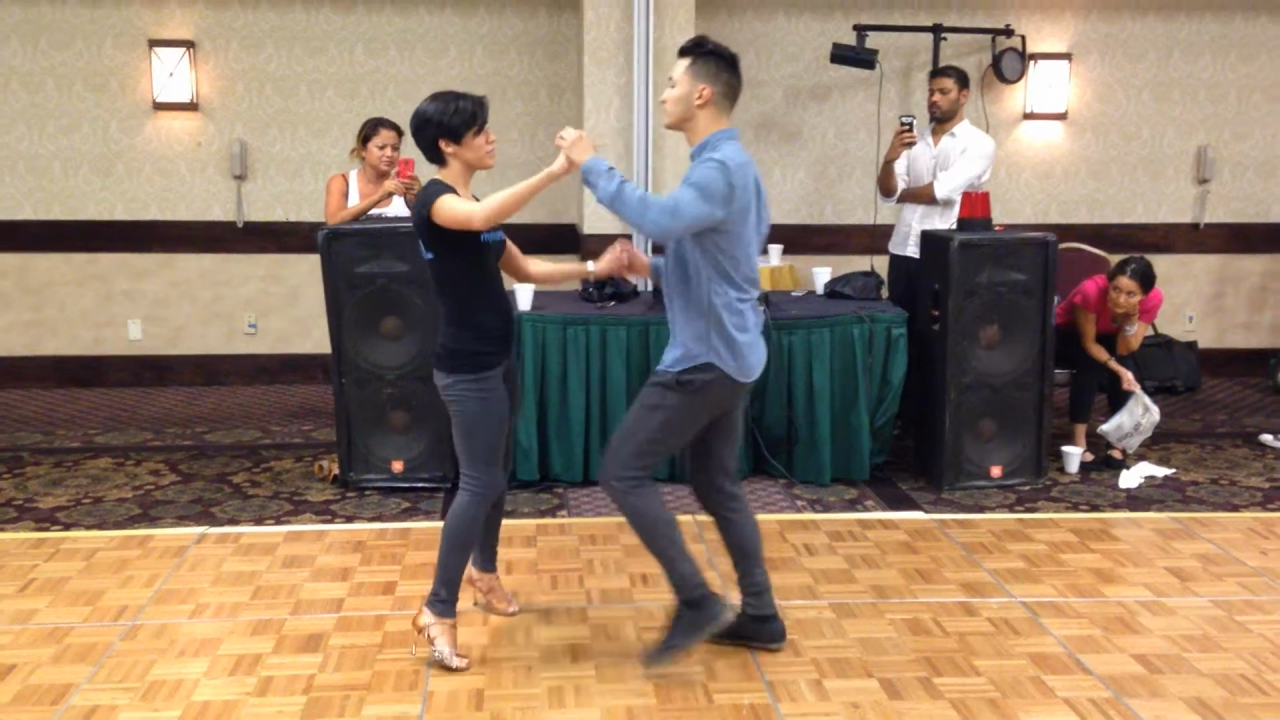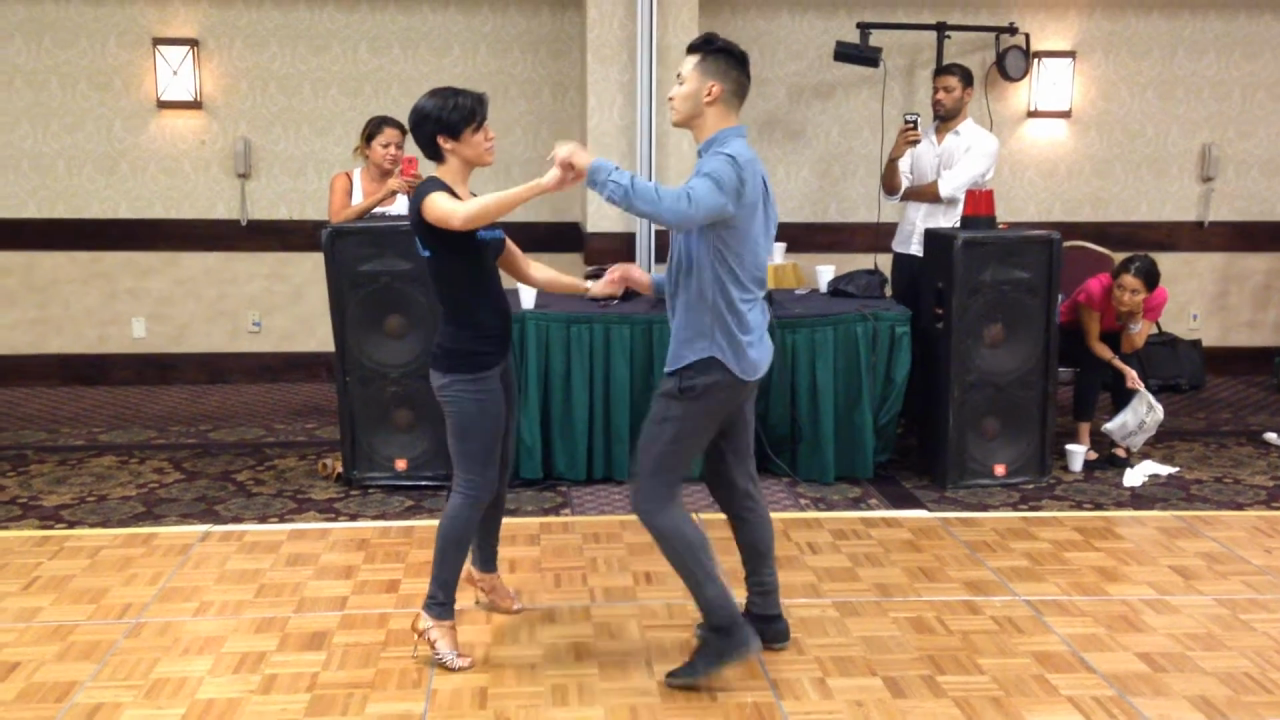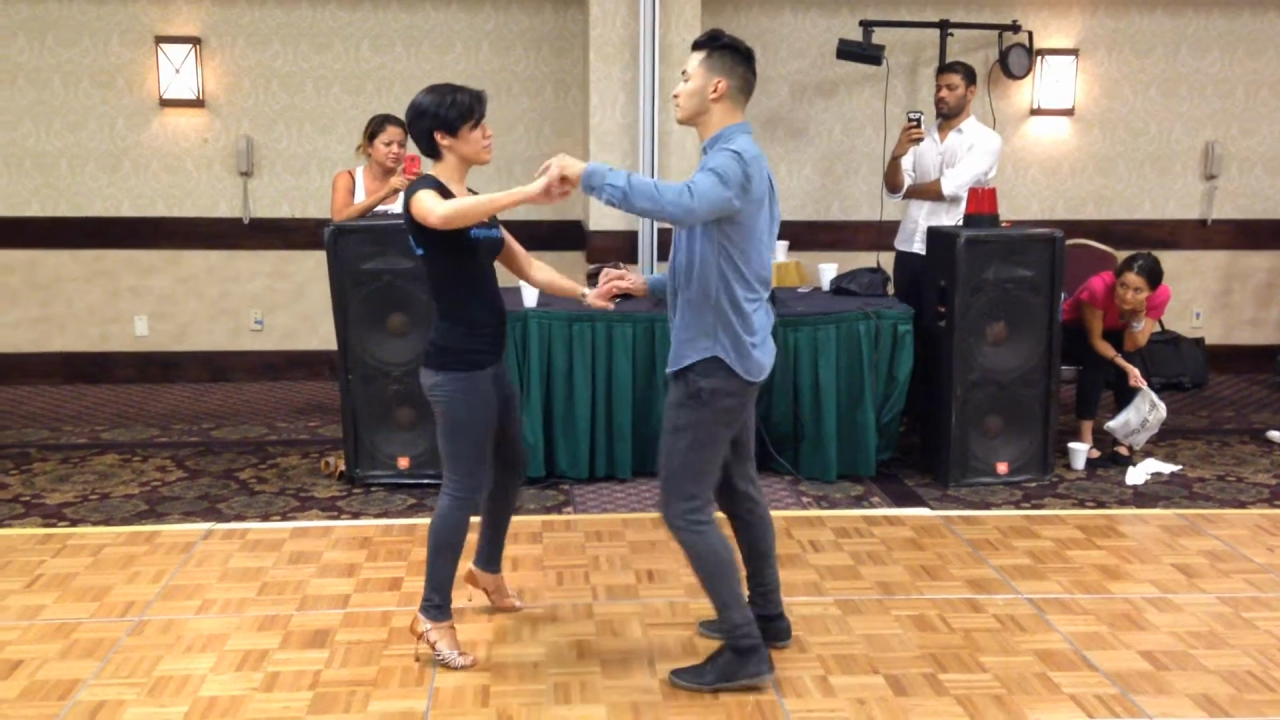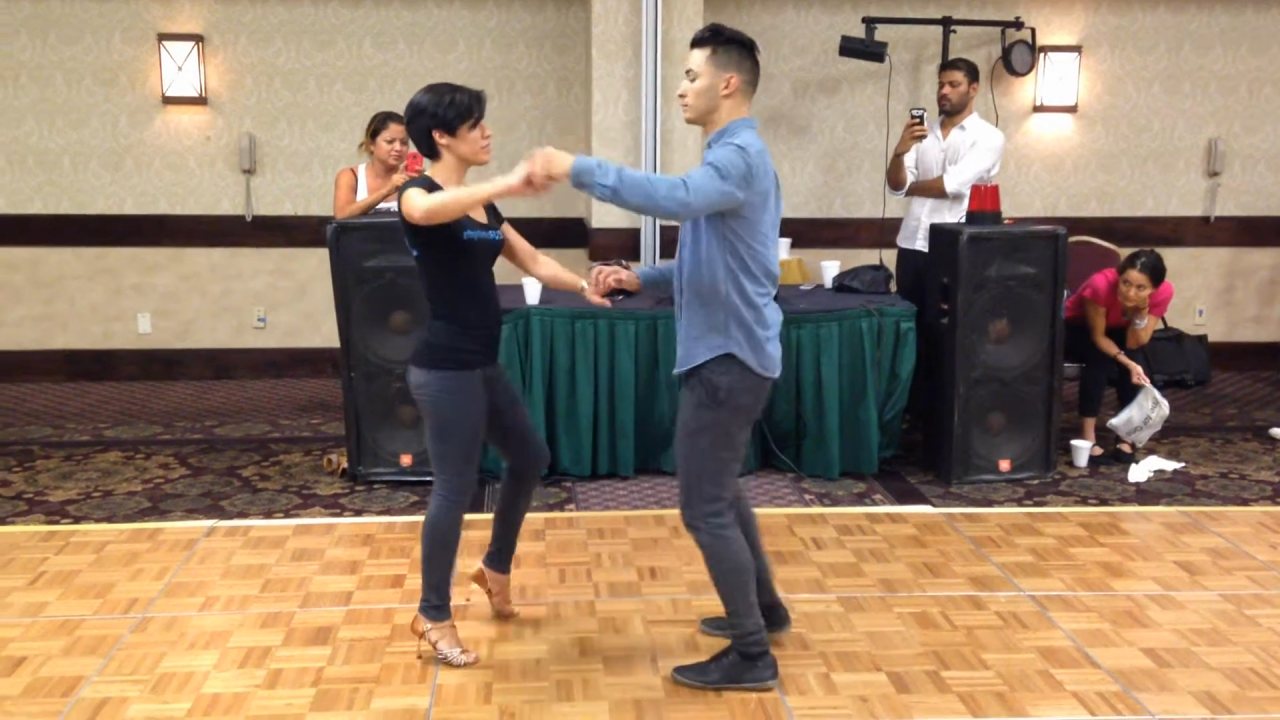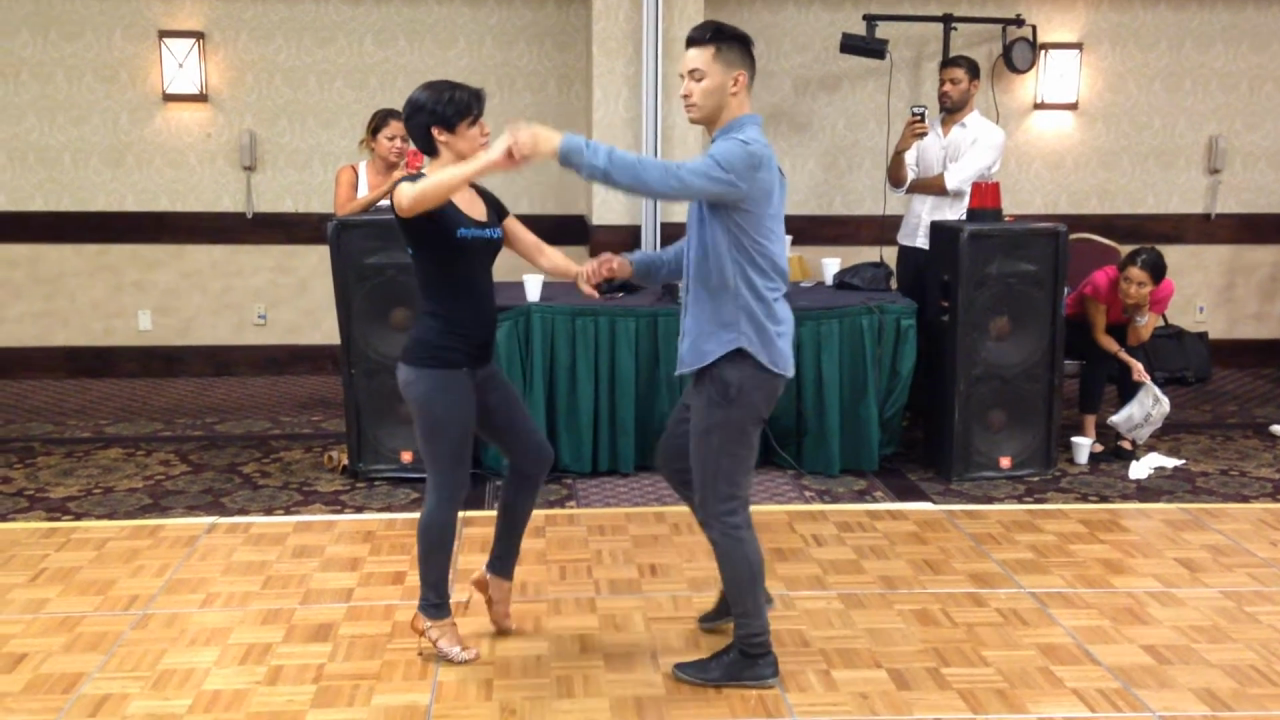
dt=0.1s
person 1, frame 1
left shoulder: (721, 167)
right shoulder: (725, 163)
left elbow: (659, 218)
left wrist: (591, 165)
right wrist: (653, 267)
left hip: (704, 359)
right hip: (725, 355)
left knee: (622, 472)
right knee: (720, 488)
left ankle: (696, 600)
right ankle: (760, 616)
person 1, frame 2
left shoulder: (730, 164)
right shoulder: (730, 162)
left elbow: (676, 208)
left wrist: (594, 168)
right wrist: (656, 284)
left hip: (711, 358)
right hip: (733, 354)
left knee: (652, 494)
right knee: (737, 488)
left ankle: (724, 627)
right ankle: (765, 618)
person 1, frame 3
left shoulder: (734, 160)
right shoulder: (733, 159)
left elbow: (678, 204)
left wrist: (589, 175)
right wrist: (650, 285)
left hip: (713, 359)
right hip: (733, 355)
left knee: (684, 507)
right knee: (736, 490)
left ankle: (744, 649)
right ankle: (767, 615)
person 1, frame 4
left shoulder: (740, 157)
right shoulder: (729, 158)
left elbow: (673, 198)
left wrist: (577, 169)
right wrist: (641, 278)
left hip: (731, 359)
right hip: (724, 354)
left knee: (704, 508)
right knee: (721, 489)
left ankle: (750, 655)
right ankle: (764, 605)
person 1, frame 5
left shoulder: (744, 152)
right shoulder: (732, 154)
left elbow: (664, 179)
right elbow: (700, 253)
left wrist: (565, 149)
right wrist: (633, 266)
left hip: (740, 355)
right hip: (727, 351)
left knee: (722, 504)
right knee: (680, 468)
left ankle: (752, 652)
right ankle: (746, 595)
person 2, frame 1
left shoulder: (477, 207)
right shoulder: (435, 200)
left elbow: (522, 267)
right elbow: (481, 216)
left wrist: (593, 268)
right wrist: (553, 171)
left hip: (495, 359)
right hip: (467, 367)
left knee: (495, 475)
right knee: (479, 484)
left ankle: (483, 571)
right ankle: (437, 612)
person 2, frame 2
left shoulder: (480, 204)
right shoulder: (430, 196)
left elbow: (522, 269)
right elbow: (463, 219)
left wrist: (590, 287)
right wrist: (542, 182)
left hip: (492, 360)
right hip: (464, 368)
left knee: (495, 472)
right knee: (473, 486)
left ankle: (483, 568)
right ankle: (435, 616)
person 2, frame 3
left shoulder: (475, 203)
right shoulder: (424, 194)
left elbow: (526, 266)
right elbow: (445, 219)
left wrist: (586, 294)
right wrist: (531, 193)
left hip: (486, 361)
right hip: (456, 366)
left knee: (510, 467)
right knee: (464, 487)
left ankle: (486, 568)
right ankle: (433, 617)
person 2, frame 4
left shoulder: (482, 203)
right shoulder: (419, 194)
left elbow: (533, 261)
right elbow: (430, 213)
left wrist: (584, 285)
right wrist: (508, 185)
left hip: (483, 364)
right hip: (445, 368)
left knee: (529, 458)
right knee: (455, 488)
left ankle: (495, 568)
right ankle: (433, 618)
person 2, frame 5
left shoulder: (485, 199)
right shoulder: (412, 189)
left elbow: (538, 251)
right elbow: (413, 200)
left wrist: (581, 272)
right wrist: (490, 161)
left hip: (479, 363)
right hip: (435, 366)
left knee: (534, 458)
right knee: (448, 488)
left ankle: (498, 576)
right ankle: (432, 615)
person 3, frame 1
left shoulder: (979, 143)
right shoulder: (915, 140)
left elbow: (943, 190)
right elbow: (887, 193)
left wrist: (902, 193)
right wrist: (890, 159)
right hip: (903, 251)
right knee: (902, 334)
right ankle: (906, 412)
person 3, frame 2
left shoulder: (983, 141)
right shoulder: (919, 137)
left elbow: (947, 189)
right elbow: (890, 190)
left wrist: (906, 191)
right wrist: (894, 157)
right hip: (906, 250)
right knee: (906, 334)
right ankle: (909, 412)
person 3, frame 3
left shoulder: (986, 139)
right shoulder: (921, 135)
left elbow: (950, 187)
right elbow: (893, 189)
left wrist: (909, 190)
right wrist: (897, 155)
right hip: (909, 247)
right knee: (908, 331)
right ankle: (911, 409)
person 3, frame 4
left shoulder: (988, 136)
right shoulder: (923, 133)
left elbow: (953, 184)
right elbow: (896, 185)
left wrist: (910, 186)
right wrist: (899, 153)
right hip: (912, 244)
right ankle: (915, 403)
person 3, frame 5
left shoulder: (989, 133)
right shoulder: (924, 130)
left elbow: (954, 181)
right elbow: (896, 182)
left wrist: (912, 184)
right wrist: (899, 150)
right hip: (912, 241)
right ankle: (915, 401)
person 4, frame 1
left shoulder: (1153, 299)
right shoulder: (1091, 290)
left elbow: (1125, 350)
right elbow: (1088, 343)
left wrist: (1132, 317)
right wrist: (1118, 370)
left hip: (1108, 338)
right hip: (1066, 337)
left knee: (1125, 363)
right knee: (1091, 363)
right ankle: (1079, 443)
person 4, frame 2
left shoulder: (1157, 297)
right shoulder: (1095, 289)
left elbow: (1129, 348)
right elbow: (1092, 341)
left wrist: (1136, 315)
right wrist: (1123, 368)
left hip: (1112, 337)
right hip: (1070, 335)
left knee: (1128, 360)
right knee: (1095, 362)
right ankle: (1083, 442)
person 4, frame 3
left shoulder: (1160, 295)
right shoulder: (1098, 287)
left elbow: (1131, 346)
right elbow: (1094, 339)
left wrist: (1139, 313)
right wrist: (1125, 366)
left hip: (1114, 335)
right hip: (1073, 333)
left knee: (1131, 358)
right knee: (1097, 360)
right ankle: (1085, 440)
person 4, frame 4
left shoulder: (1163, 292)
right shoulder: (1101, 284)
left elbow: (1134, 344)
right elbow: (1097, 337)
left wrist: (1142, 310)
right wrist: (1127, 363)
left hip: (1117, 332)
right hip: (1076, 330)
left knee: (1134, 356)
right knee: (1100, 357)
right ankle: (1088, 437)
person 4, frame 5
left shoulder: (1164, 289)
right shoulder: (1101, 282)
left elbow: (1135, 341)
right elbow: (1098, 334)
left wrist: (1143, 308)
right wrist: (1129, 360)
left hip: (1118, 329)
right hip: (1077, 327)
left knee: (1134, 353)
right knee: (1101, 355)
right ankle: (1088, 434)
